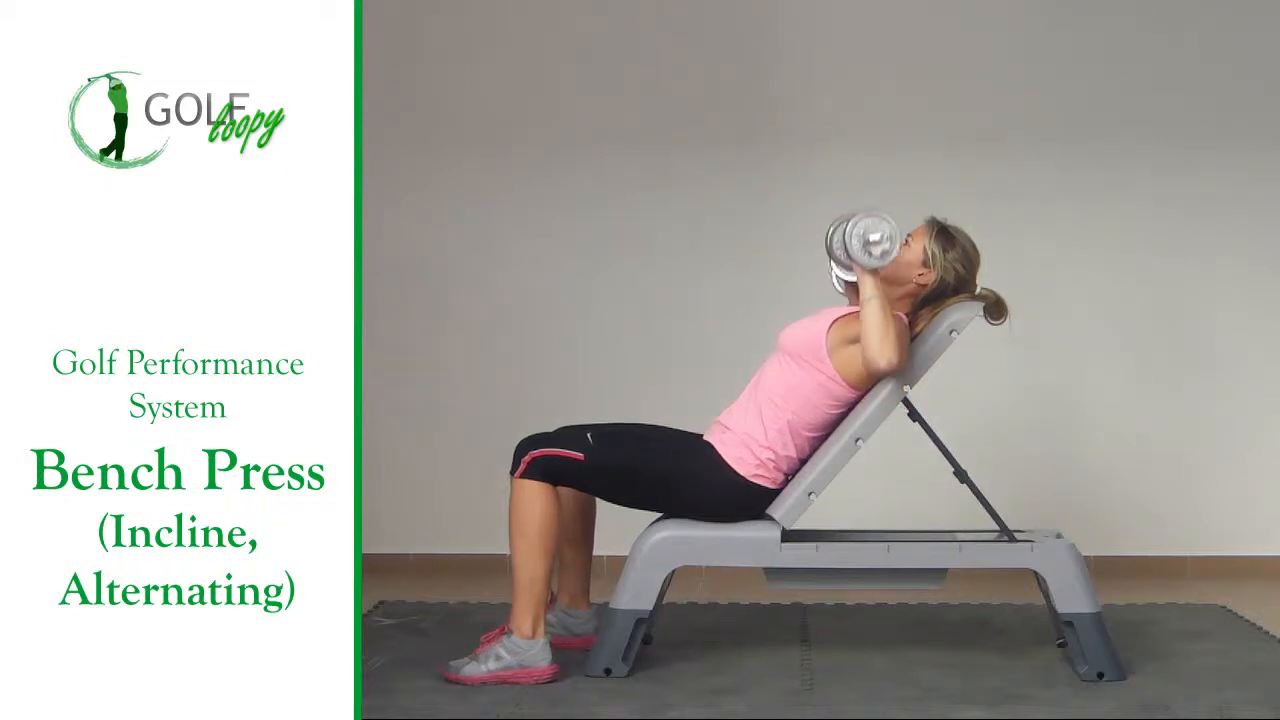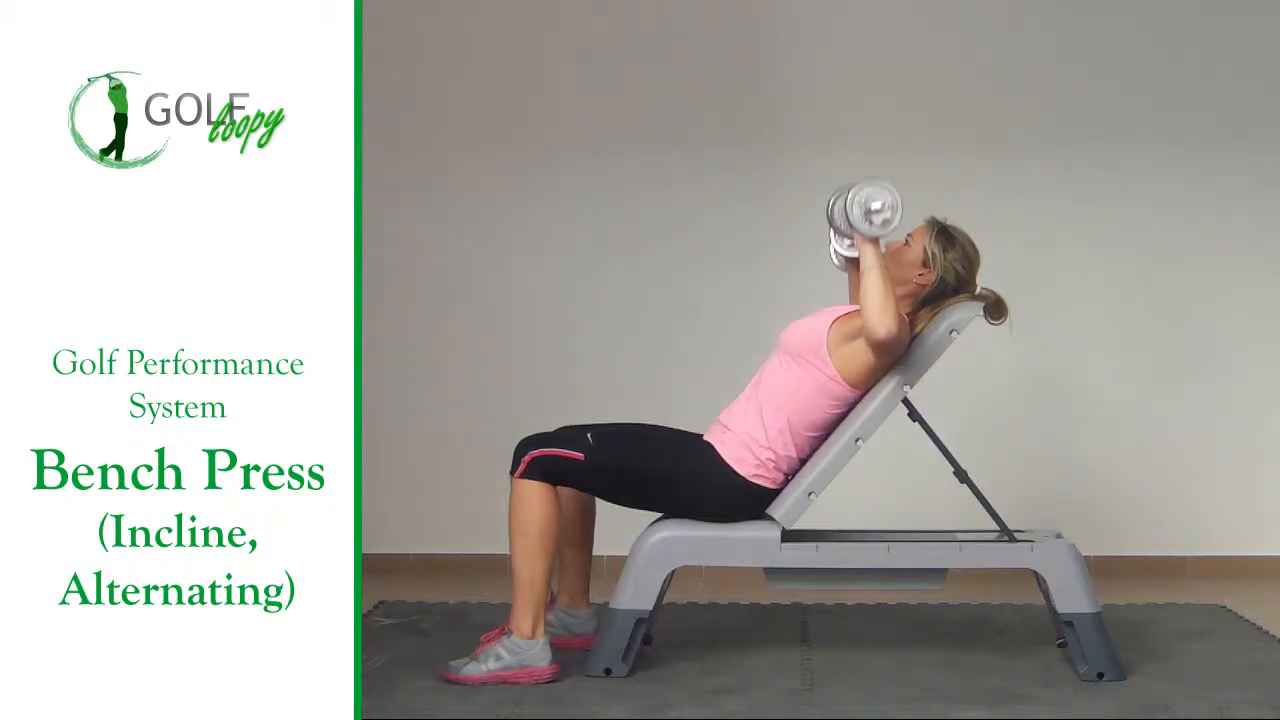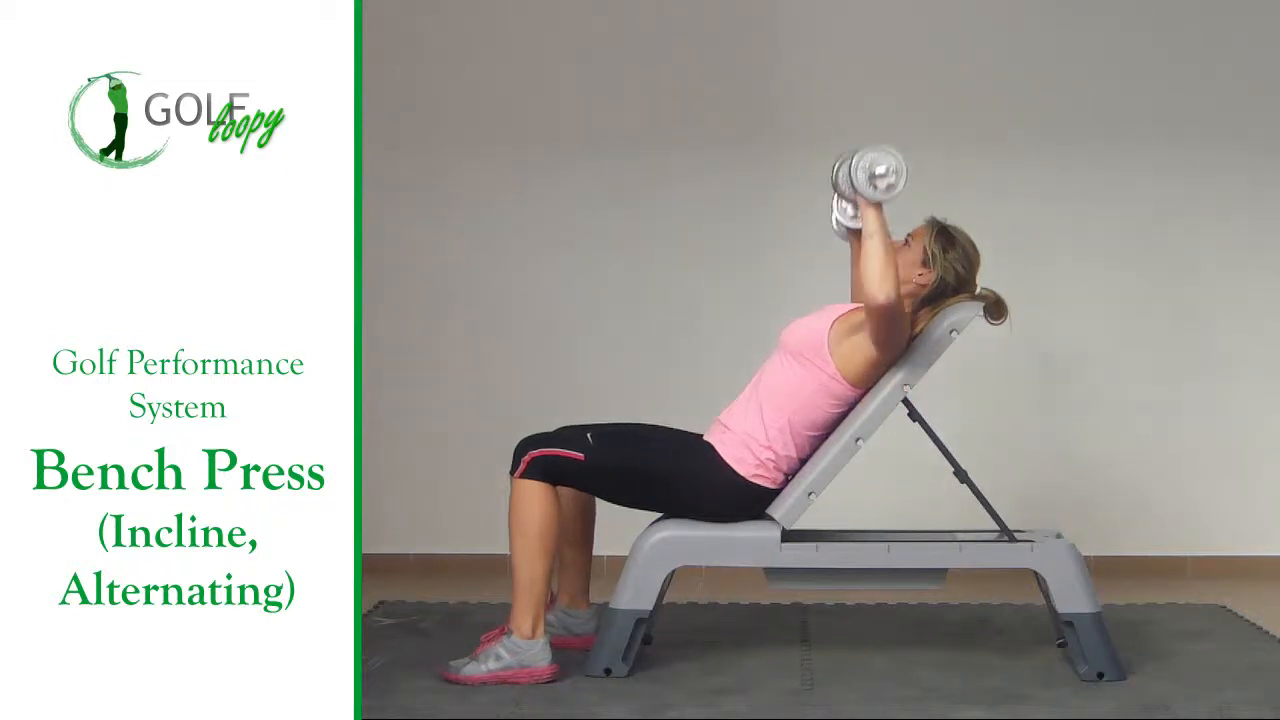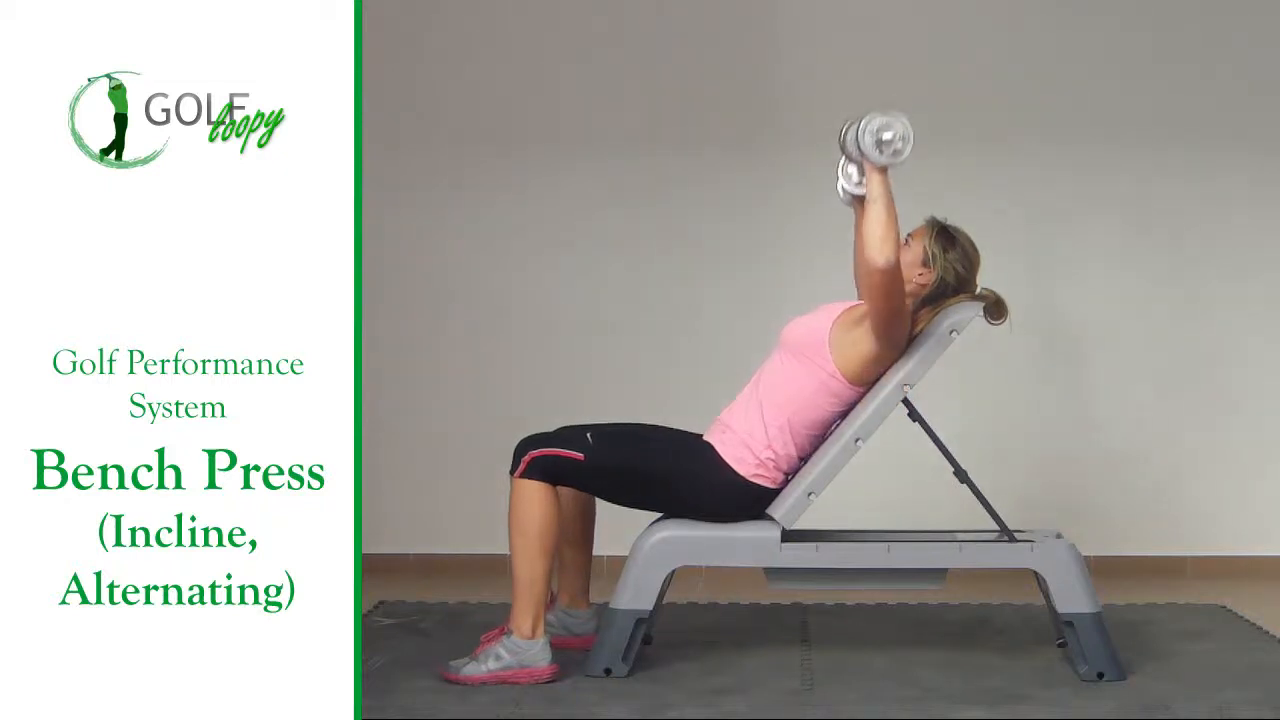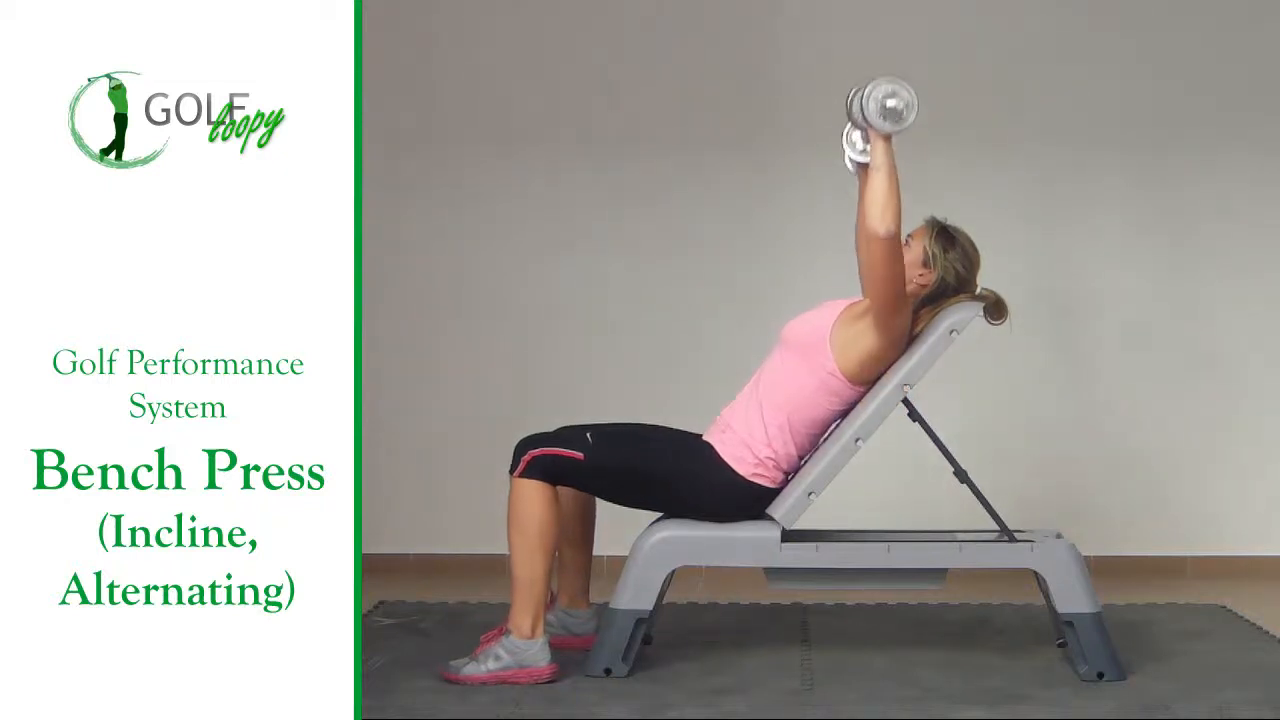
dt=0.1s
person 1, frame 1
left shoulder: (893, 332)
right shoulder: (875, 323)
left elbow: (883, 359)
left wrist: (871, 271)
right wrist: (859, 283)
left hip: (730, 476)
right hip: (729, 460)
left knee: (537, 458)
right knee: (561, 452)
left ankle: (526, 644)
right ankle: (571, 611)
person 1, frame 2
left shoulder: (891, 330)
right shoulder: (875, 319)
left elbow: (880, 325)
left wrist: (870, 247)
right wrist: (859, 260)
left hip: (730, 476)
right hip: (730, 461)
left knee: (537, 458)
right knee: (563, 455)
left ankle: (526, 644)
right ankle: (571, 611)
person 1, frame 3
left shoulder: (890, 330)
right shoulder: (874, 322)
left elbow: (882, 294)
left wrist: (873, 210)
right wrist: (859, 234)
left hip: (732, 477)
right hip: (730, 462)
left knee: (537, 459)
right knee: (564, 446)
left ankle: (526, 647)
right ankle: (571, 614)
person 1, frame 4
left shoulder: (890, 325)
right shoulder: (876, 315)
left elbow: (880, 258)
right elbow: (875, 258)
left wrist: (878, 174)
right wrist: (864, 199)
left hip: (728, 475)
right hip: (730, 463)
left knee: (536, 458)
right knee: (562, 450)
left ankle: (525, 644)
right ankle: (571, 612)
person 1, frame 5
left shoulder: (888, 325)
right shoulder: (876, 317)
left elbow: (879, 234)
right elbow: (878, 235)
left wrist: (881, 146)
right wrist: (870, 170)
left hip: (729, 478)
right hip: (729, 464)
left knee: (536, 457)
right knee: (561, 450)
left ankle: (525, 644)
right ankle: (572, 613)
